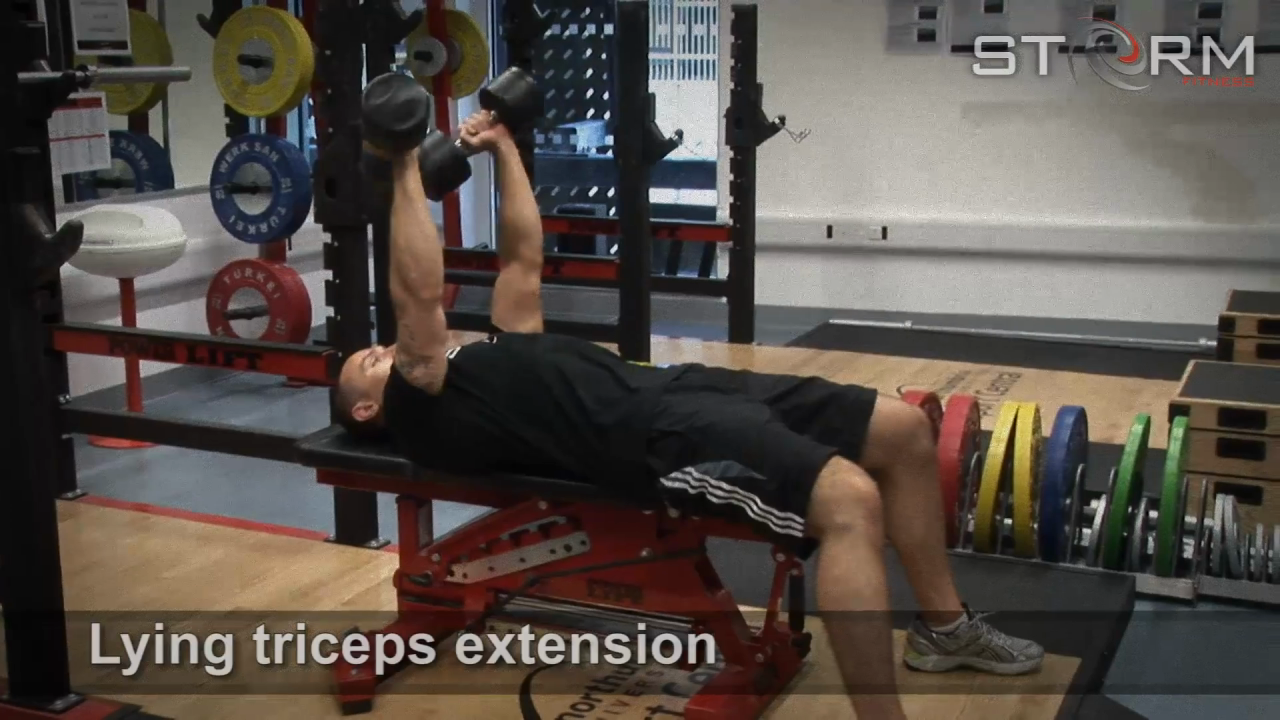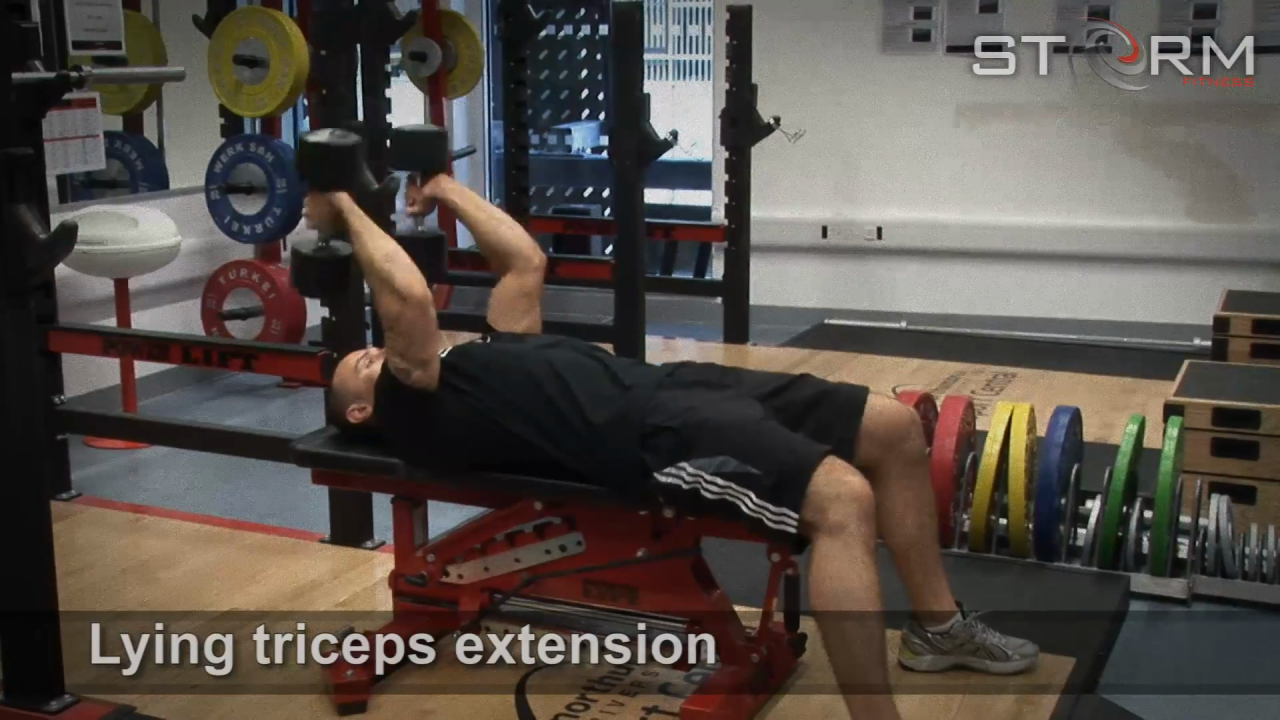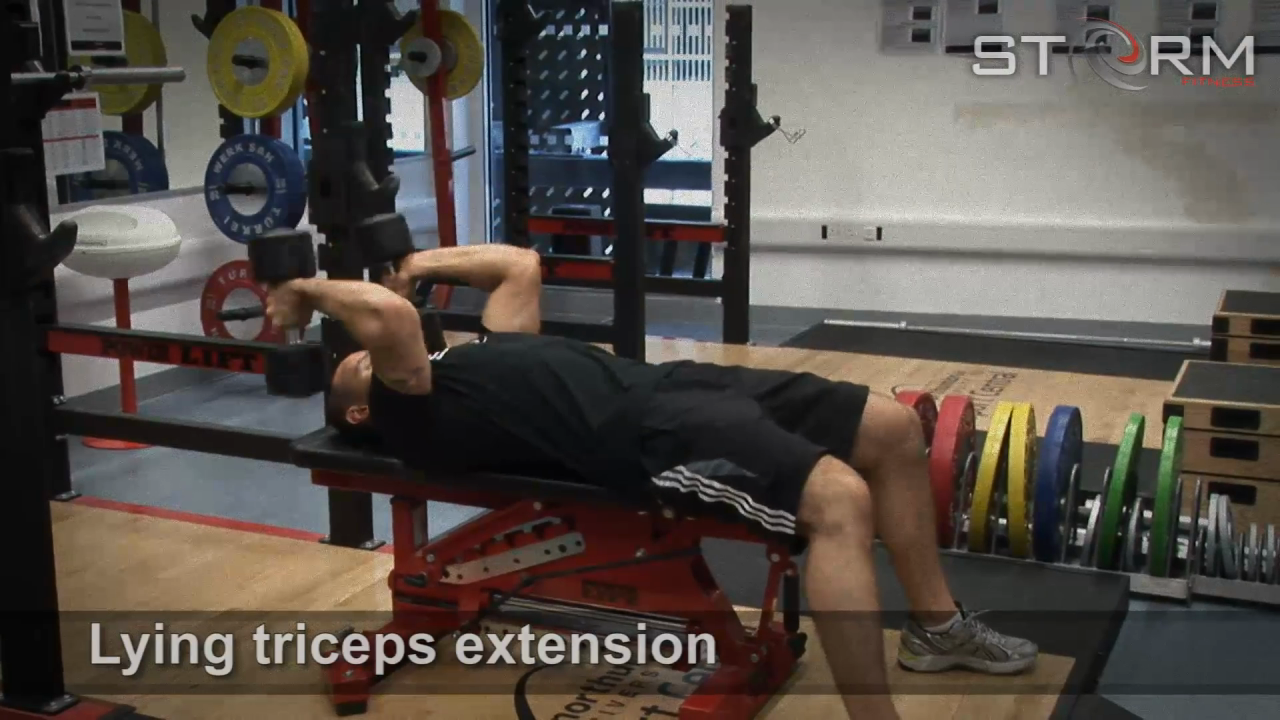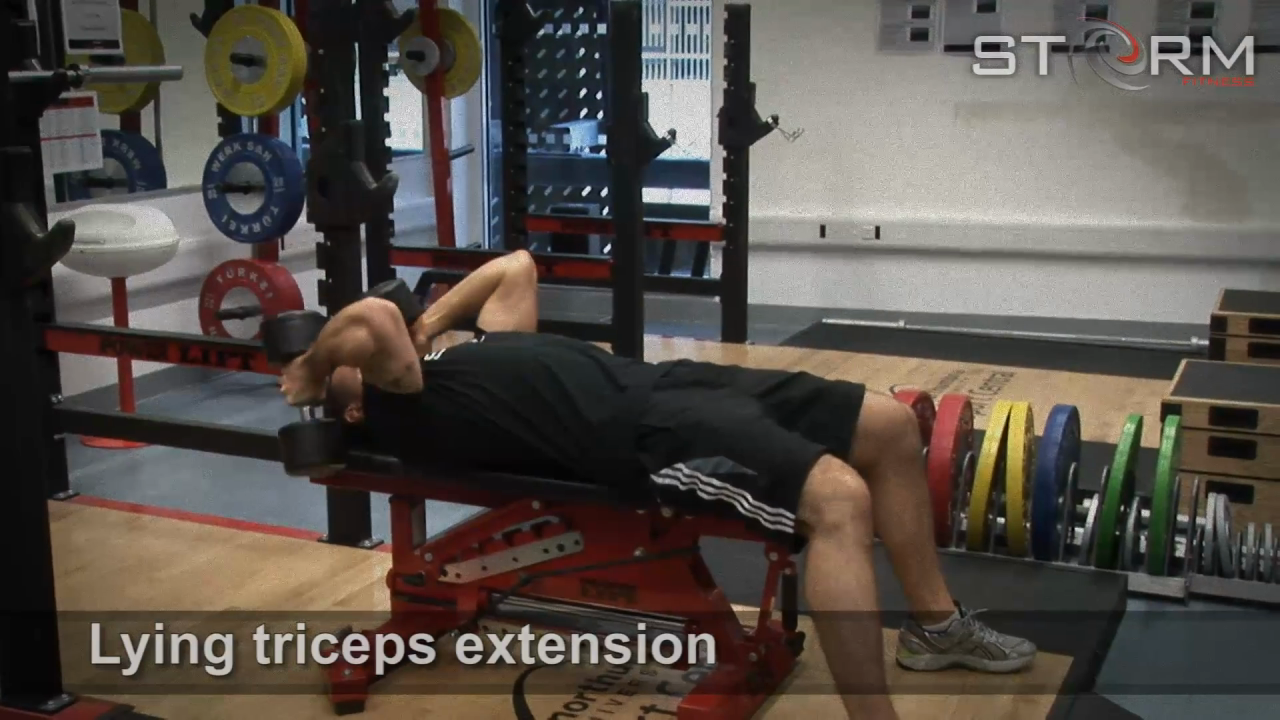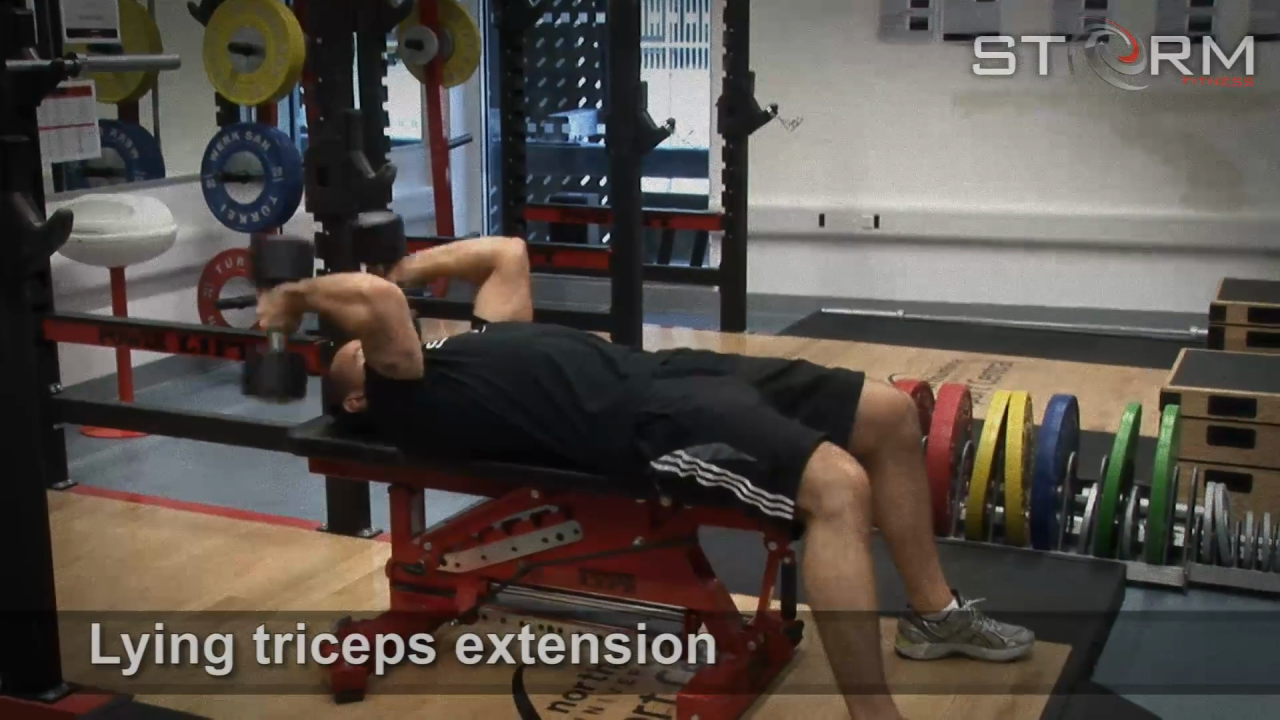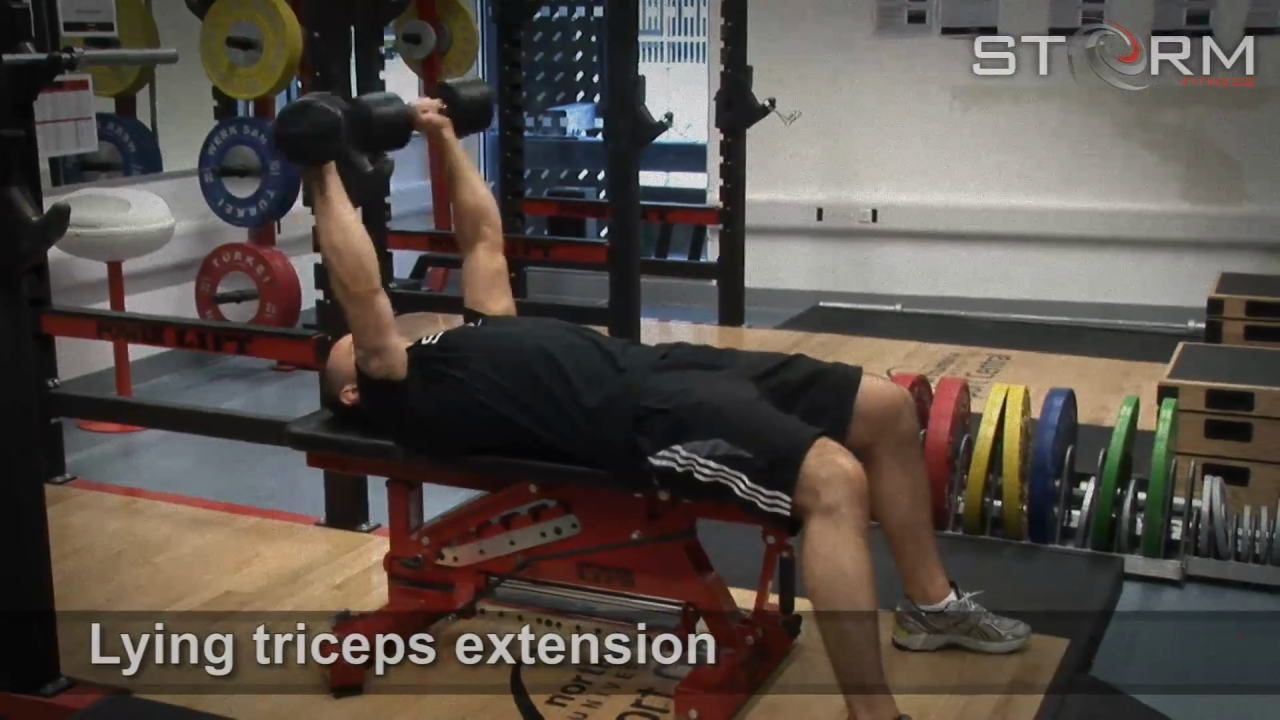
dt=0.7s
person 1, frame 1
left shoulder: (484, 357)
right shoulder: (427, 414)
left elbow: (524, 259)
right elbow: (419, 295)
left wrist: (503, 148)
right wrist: (406, 169)
left hip: (680, 385)
right hip: (655, 434)
left knee: (904, 430)
right knee: (850, 499)
left ankle: (943, 624)
person 1, frame 2
left shoulder: (477, 357)
right shoulder: (415, 413)
left elbow: (525, 264)
right elbow: (409, 299)
left wrist: (448, 190)
right wrist: (346, 212)
left hip: (669, 383)
right hip: (648, 433)
left knee: (895, 429)
right knee: (843, 500)
left ankle: (938, 623)
person 1, frame 3
left shoulder: (470, 356)
right shoulder: (413, 416)
left elbow: (524, 265)
right elbow: (388, 316)
left wrist: (422, 261)
right wrist: (306, 293)
left hip: (667, 384)
right hip: (643, 434)
left knee: (895, 429)
right knee: (841, 501)
left ankle: (937, 626)
person 1, frame 4
left shoulder: (455, 359)
right shoulder: (407, 413)
left elbow: (517, 267)
right elbow: (374, 319)
left wrist: (429, 321)
right wrist: (312, 365)
left hip: (660, 384)
right hip: (641, 434)
left knee: (891, 427)
right knee: (839, 500)
left ankle: (935, 623)
person 1, frame 5
left shoulder: (463, 347)
right shoulder: (409, 400)
left elbow: (510, 253)
right elbow: (377, 299)
left wrist: (405, 259)
right wrist: (291, 296)
left hip: (666, 373)
right hip: (642, 422)
left knee: (891, 415)
right knee: (839, 486)
left ankle: (935, 614)
person 1, frame 6
left shoulder: (470, 337)
right shoulder: (407, 397)
left elbow: (485, 239)
right elbow: (361, 291)
left wrist: (442, 136)
right wrist: (324, 172)
left hip: (663, 364)
right hip: (641, 416)
left knee: (889, 410)
right knee: (835, 481)
left ankle: (931, 604)
